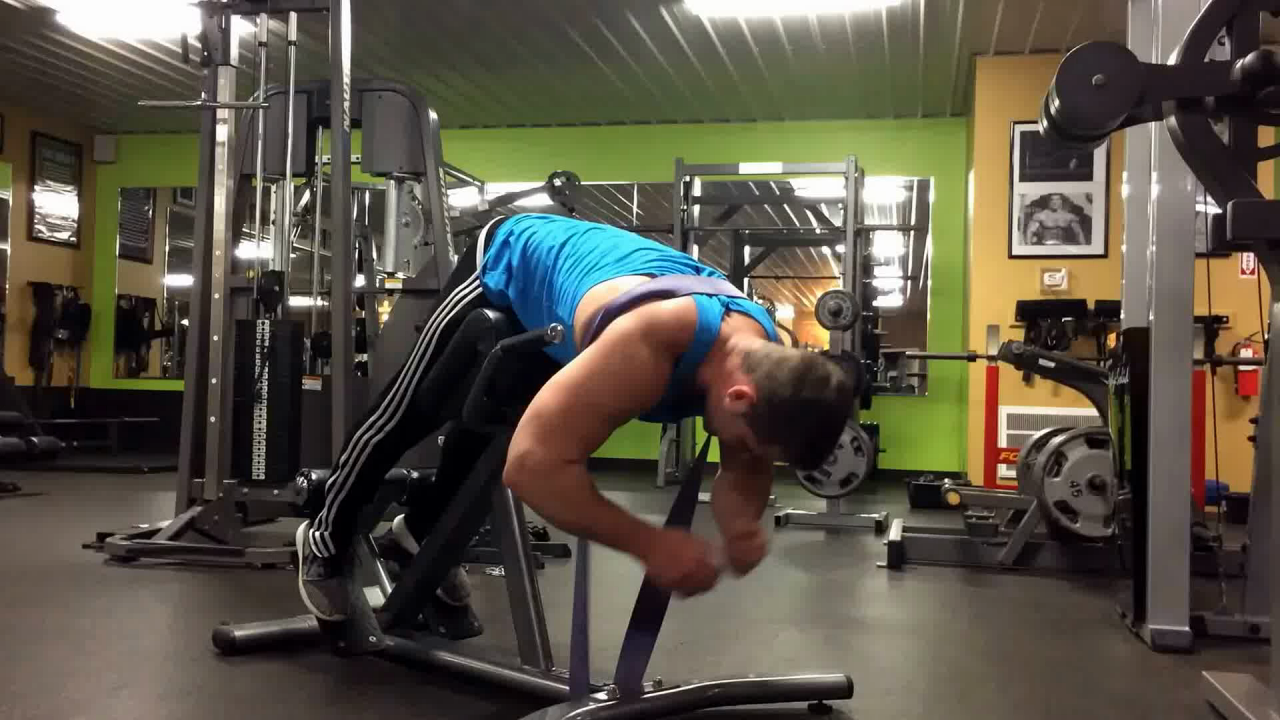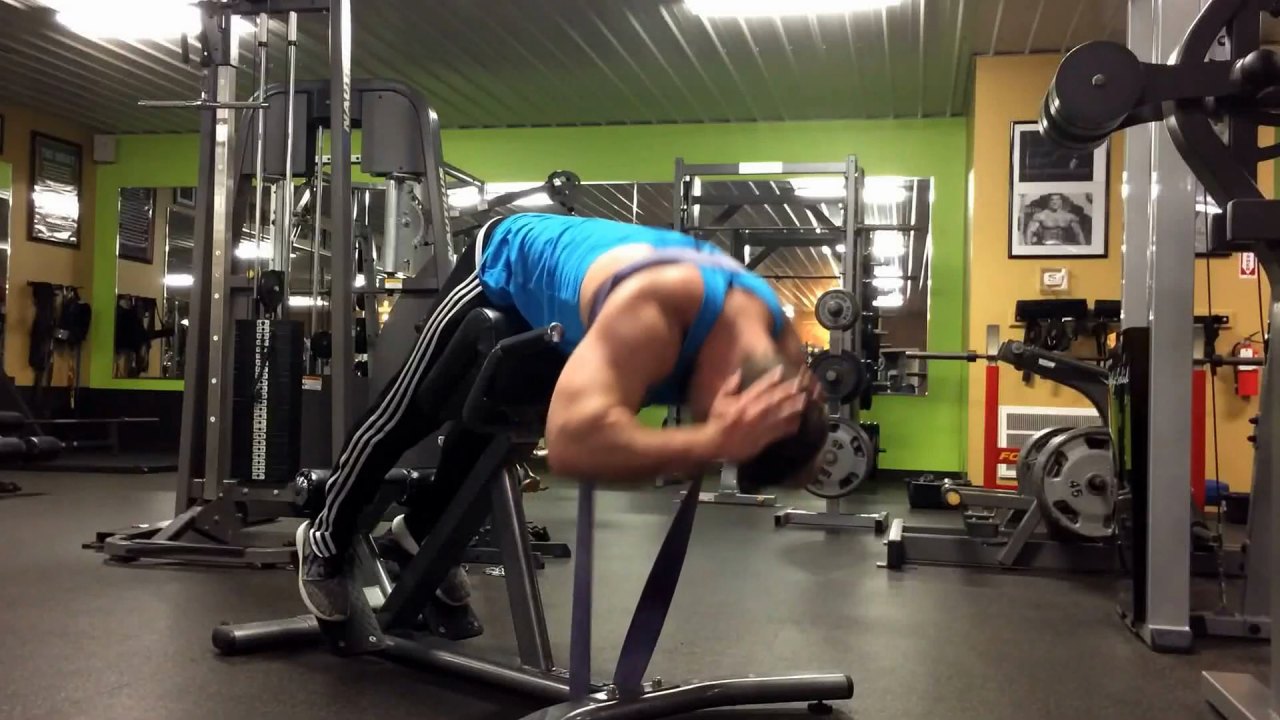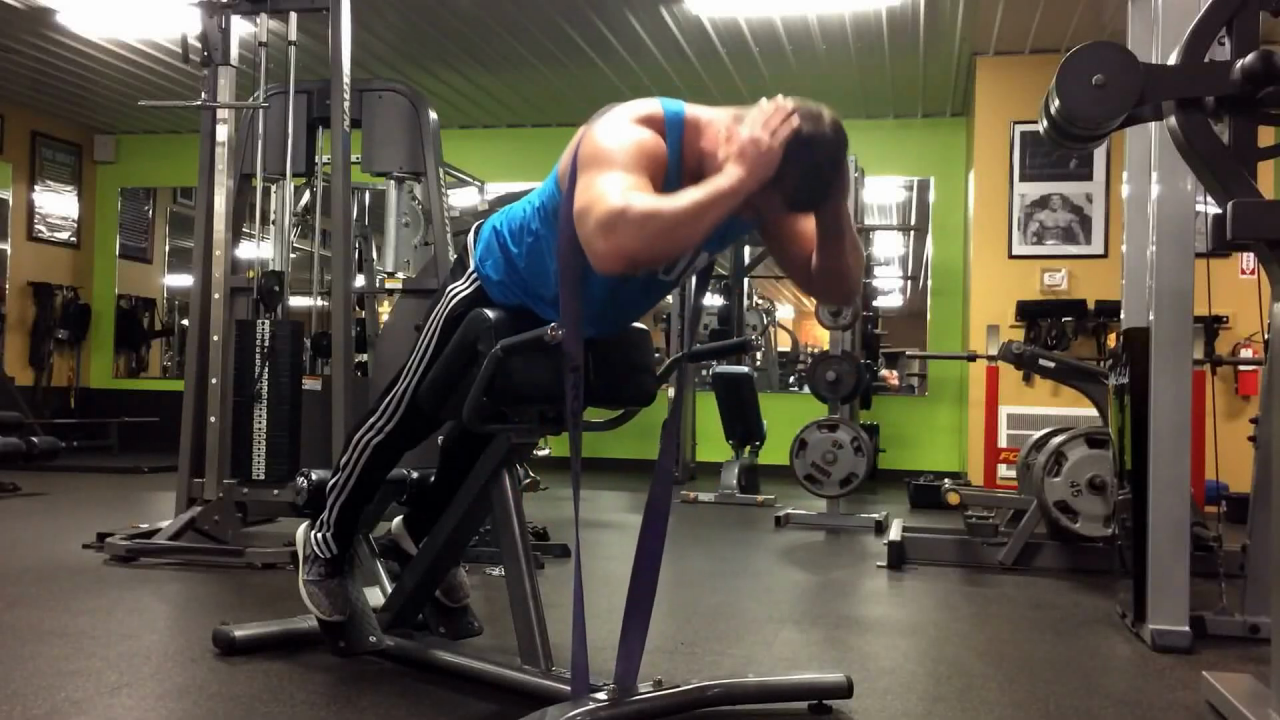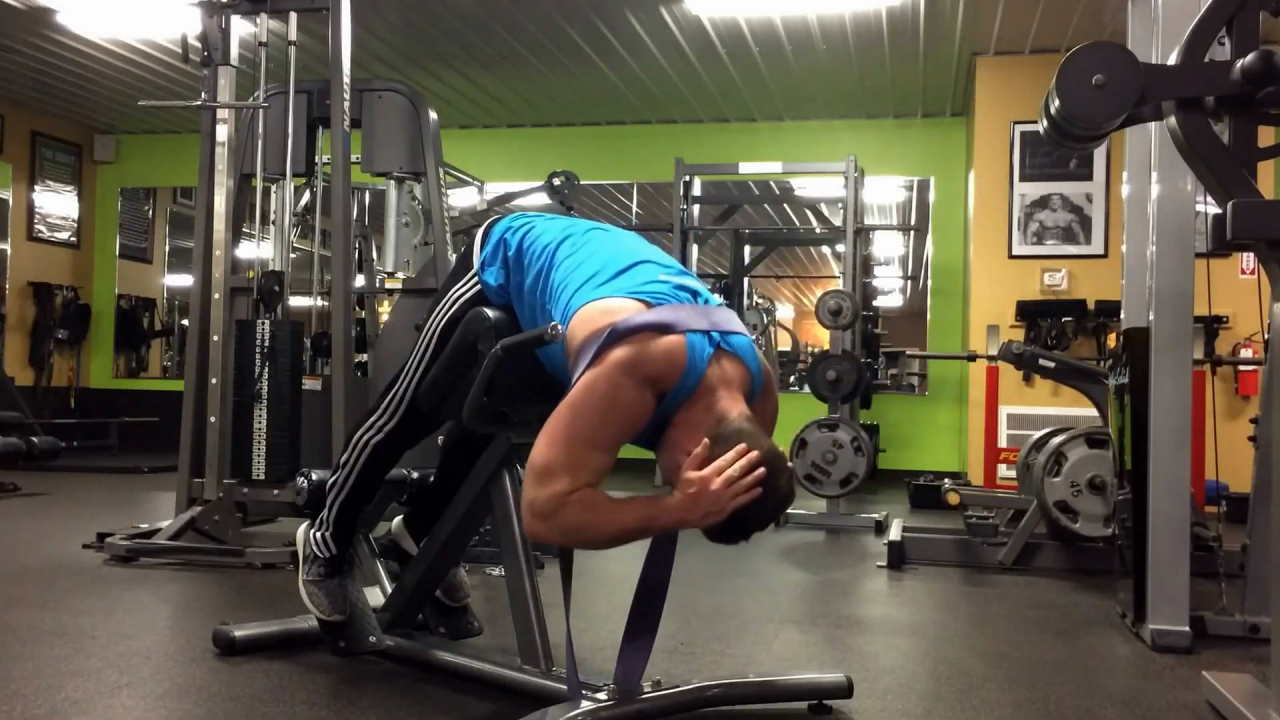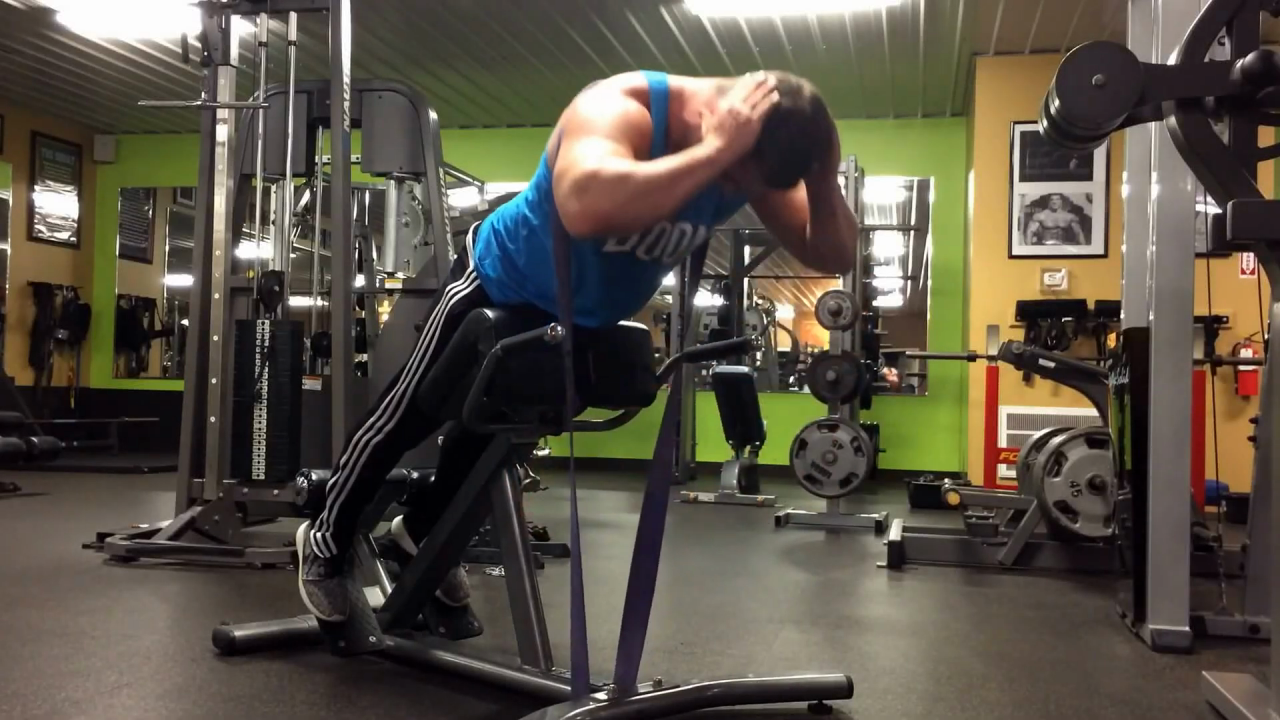
dt=0.7s
person 1, frame 1
left shoulder: (774, 361)
right shoulder: (646, 343)
left elbow: (747, 468)
right elbow: (527, 466)
left wrist: (742, 522)
right wrist: (652, 546)
left hip: (572, 260)
right hip: (509, 266)
right knee: (407, 418)
left ankle: (422, 530)
right ankle: (326, 541)
person 1, frame 2
left shoulder: (778, 345)
right shoulder: (650, 314)
left elbow: (796, 436)
right elbow: (570, 443)
right wrist: (710, 439)
right hip: (511, 265)
right knee: (407, 418)
left ankle: (419, 531)
right ankle: (324, 543)
person 1, frame 3
left shoulder: (752, 177)
right shoulder: (633, 138)
left elbow: (835, 290)
right elbow: (613, 243)
left wrist: (831, 203)
right wrist: (736, 177)
left hip: (571, 327)
right hip: (499, 283)
right knee: (405, 421)
left ankle: (422, 533)
right ankle: (326, 545)
person 1, frame 4
left shoulder: (754, 390)
right shoulder: (634, 365)
right elbow: (545, 512)
right wrist: (682, 508)
right hip: (509, 263)
right knee: (407, 419)
left ankle: (422, 530)
right ankle: (326, 545)
person 1, frame 5
left shoulder: (749, 160)
right shoulder: (619, 109)
left elbow: (834, 258)
right elbow: (587, 206)
left wrist: (823, 181)
right wrist: (713, 151)
right hip: (501, 284)
right knee: (406, 421)
left ankle: (424, 533)
right ankle: (326, 544)
